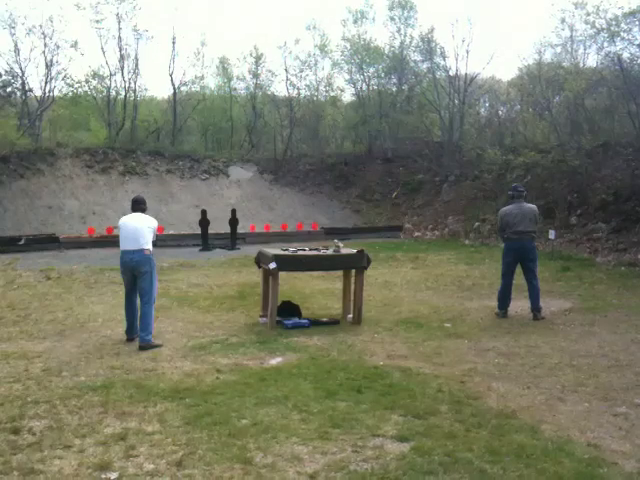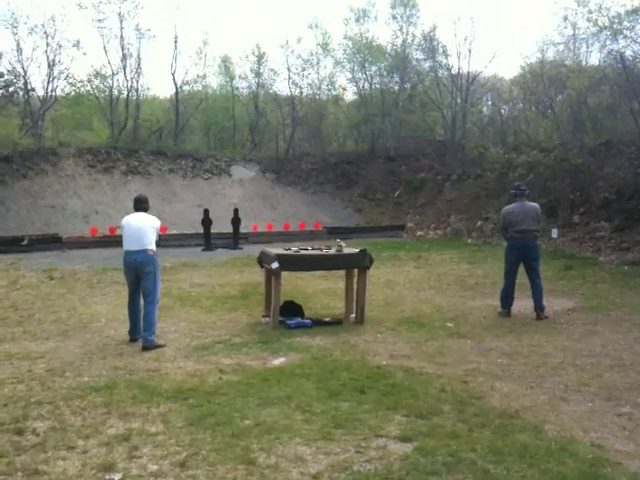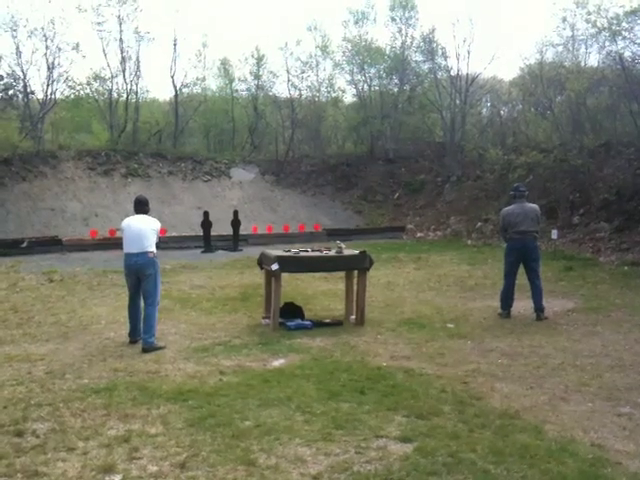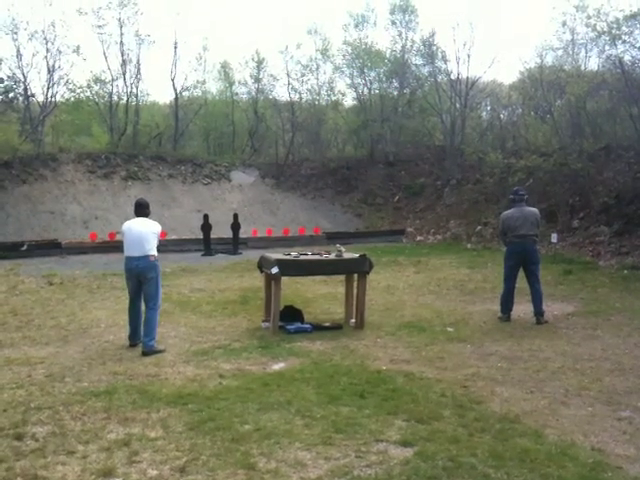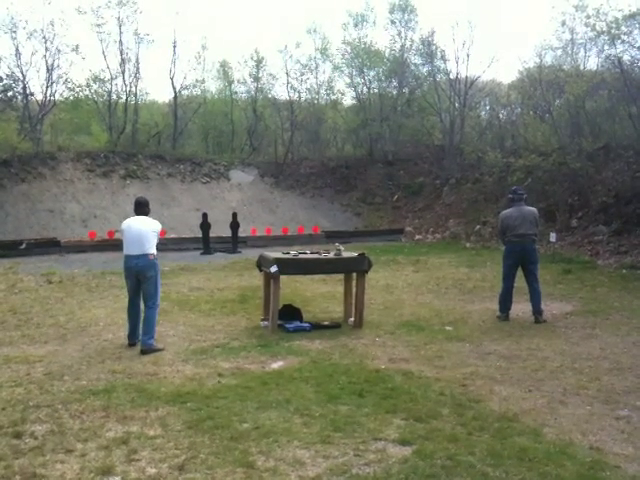
dt=0.4s
person 1, frame 1
left shoulder: (122, 221)
right shoulder: (152, 221)
left elbow: (123, 238)
left hip: (125, 258)
right hip: (144, 257)
left knee: (130, 296)
right knee: (147, 299)
left ankle: (131, 333)
right ankle: (145, 340)
person 1, frame 2
left shoulder: (125, 220)
right shoulder: (154, 221)
left elbow: (126, 237)
left hip: (128, 258)
right hip: (147, 257)
left knee: (133, 296)
right knee: (151, 299)
left ankle: (134, 333)
right ankle: (148, 340)
person 1, frame 3
left shoulder: (125, 223)
right shoulder: (154, 223)
left elbow: (126, 240)
left hip: (129, 260)
right hip: (147, 260)
left knee: (133, 298)
right knee: (151, 301)
left ankle: (134, 335)
right ankle: (148, 342)
person 1, frame 4
left shoulder: (126, 226)
right shoulder: (155, 226)
left elbow: (127, 243)
left hip: (130, 264)
right hip: (148, 263)
left knee: (134, 302)
right knee: (152, 305)
left ankle: (134, 338)
right ankle: (148, 345)
person 1, frame 5
left shoulder: (125, 224)
right shoulder: (155, 224)
left elbow: (125, 241)
left hip: (129, 262)
right hip: (148, 262)
left knee: (133, 301)
right knee: (151, 304)
left ankle: (133, 338)
right ankle: (147, 343)
person 2, frame 1
left shoulder: (504, 211)
right shoulder: (534, 209)
left elbow: (500, 231)
right elbow: (536, 226)
left hip: (511, 245)
right hip: (528, 244)
left knee: (506, 279)
right knee: (532, 279)
left ankle: (502, 309)
right ankle: (536, 311)
person 2, frame 2
left shoulder: (506, 210)
right shoulder: (536, 208)
left elbow: (503, 230)
right elbow: (538, 225)
left hip: (514, 244)
right hip: (531, 244)
left knee: (509, 278)
right knee: (535, 278)
left ankle: (505, 309)
right ankle: (539, 311)
person 2, frame 3
left shoulder: (506, 212)
right shoulder: (535, 209)
left elbow: (502, 231)
right elbow: (538, 226)
left hip: (513, 245)
right hip: (531, 244)
left knee: (509, 279)
right knee: (535, 279)
left ankle: (505, 310)
right ankle: (540, 311)
person 2, frame 4
left shoulder: (505, 216)
right shoulder: (535, 213)
left elbow: (502, 235)
right elbow: (538, 230)
left hip: (513, 249)
right hip: (530, 248)
left knee: (509, 283)
right knee: (535, 283)
left ankle: (505, 313)
right ankle: (539, 315)
person 2, frame 5
left shoulder: (504, 215)
right shoulder: (534, 212)
left elbow: (501, 234)
right elbow: (536, 230)
left hip: (512, 248)
right hip: (529, 247)
left knee: (507, 282)
right knee: (533, 282)
left ankle: (504, 312)
right ankle: (538, 314)
